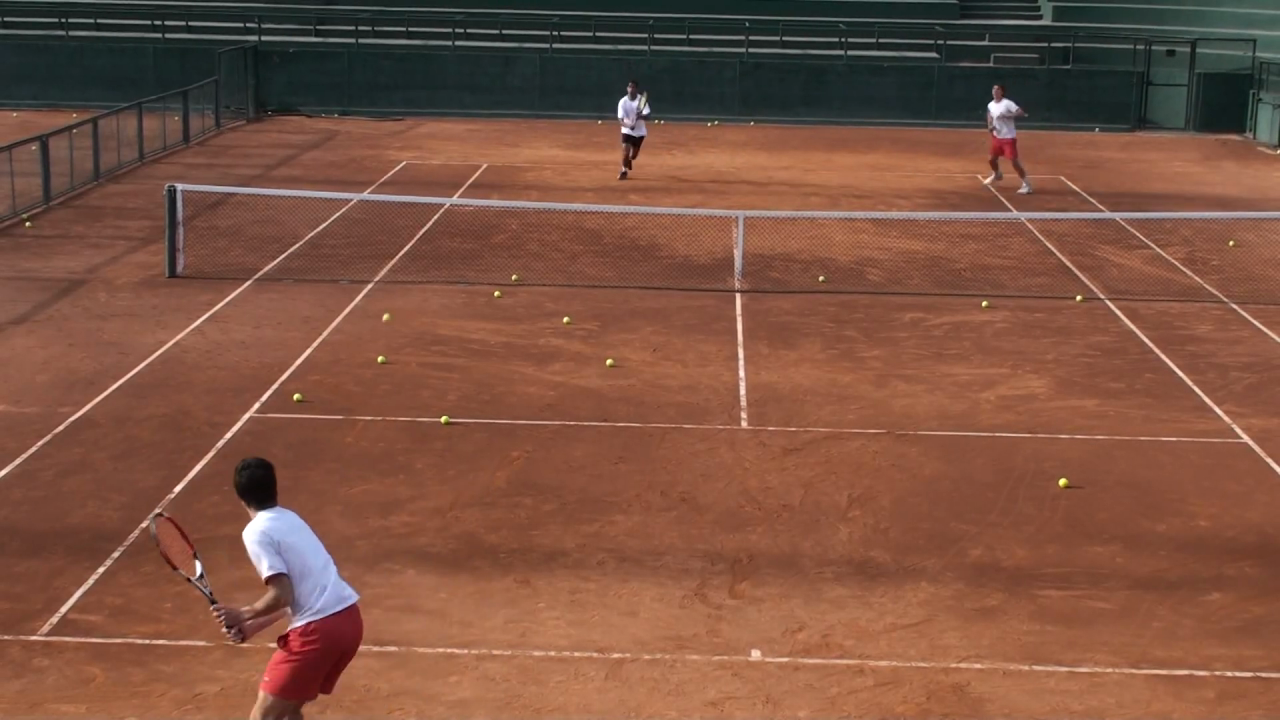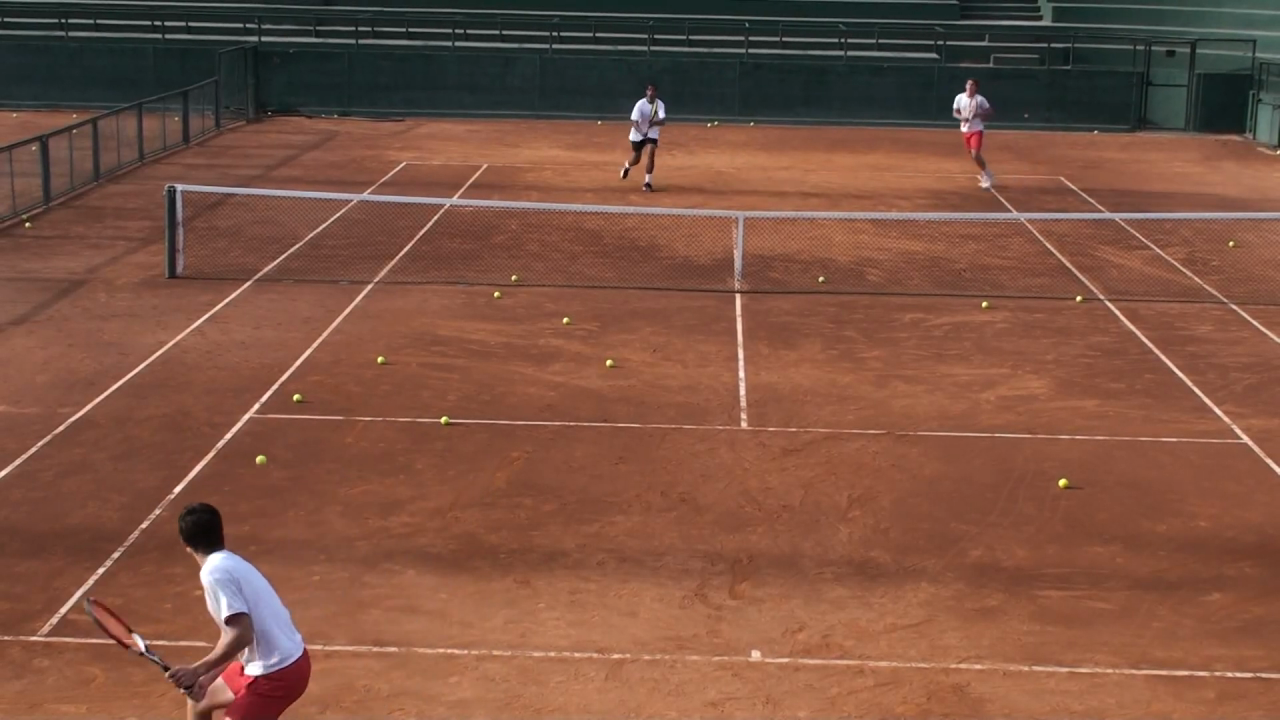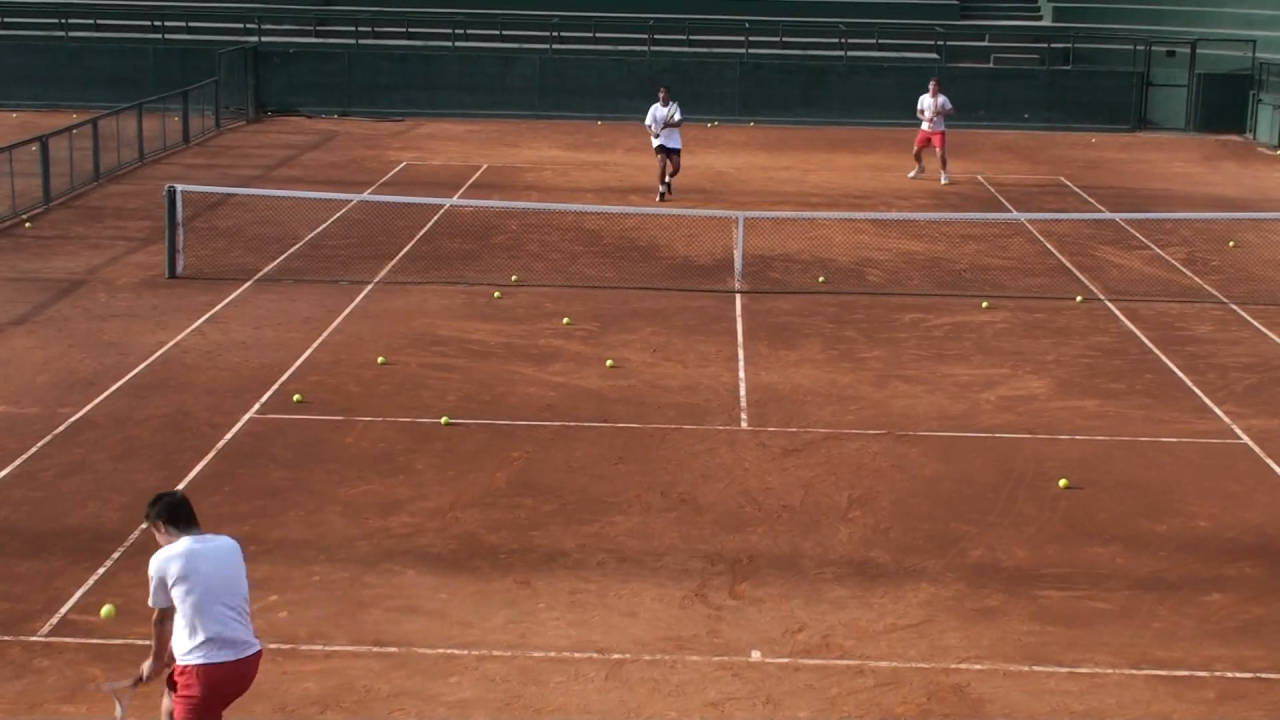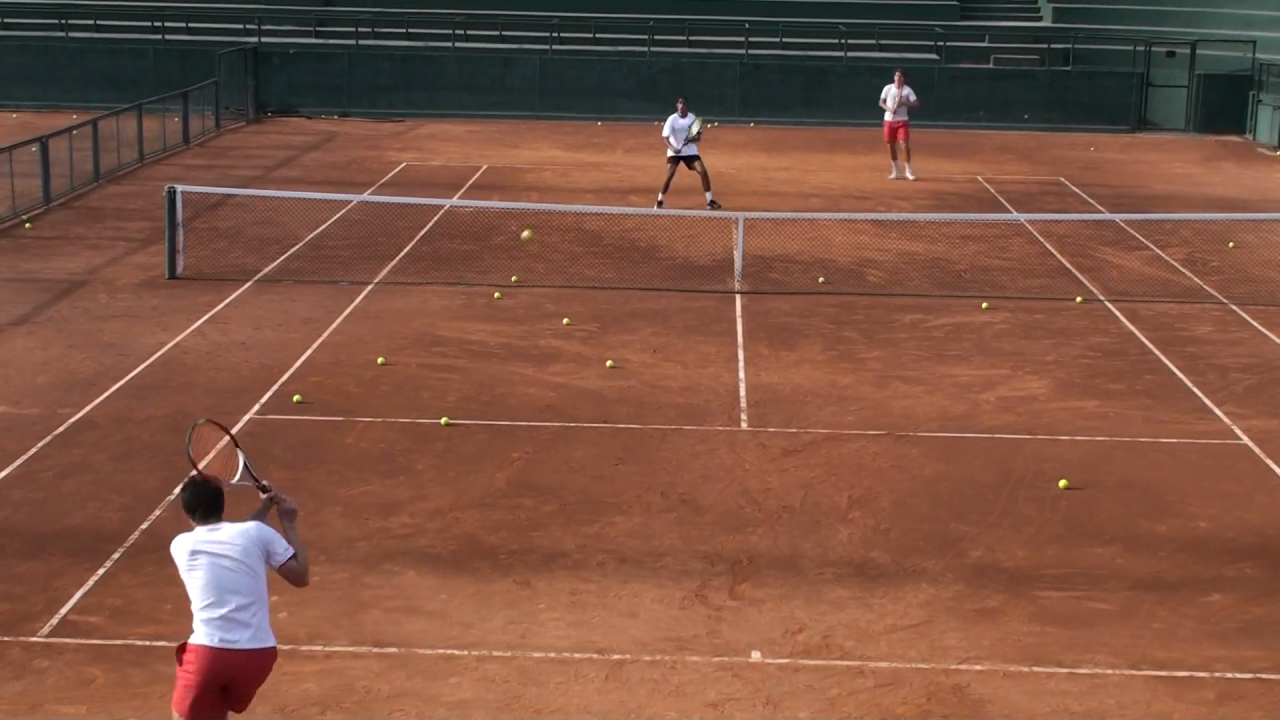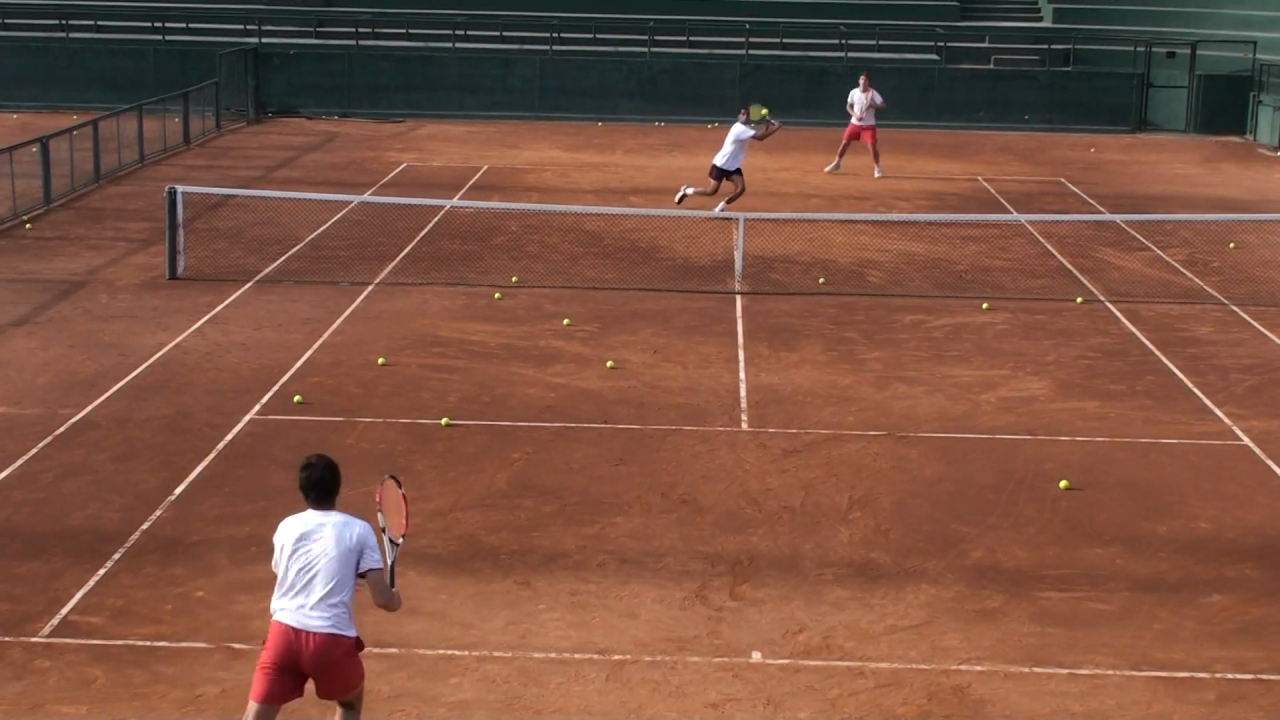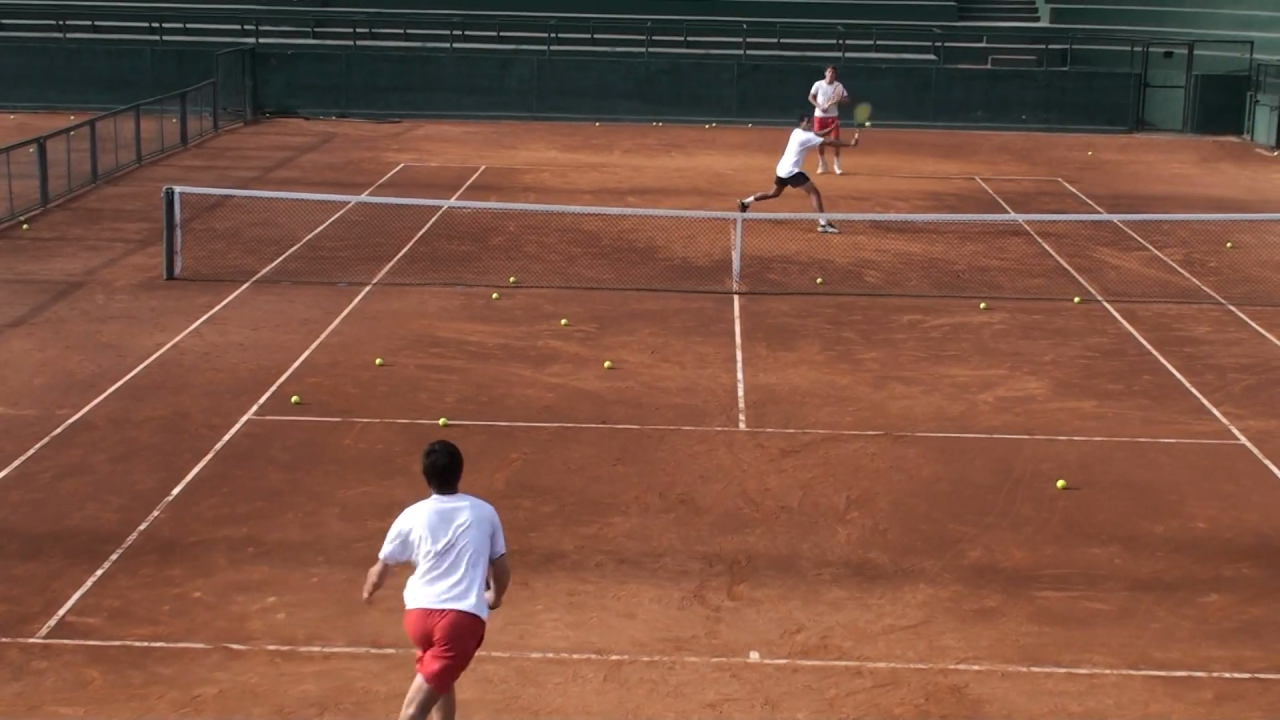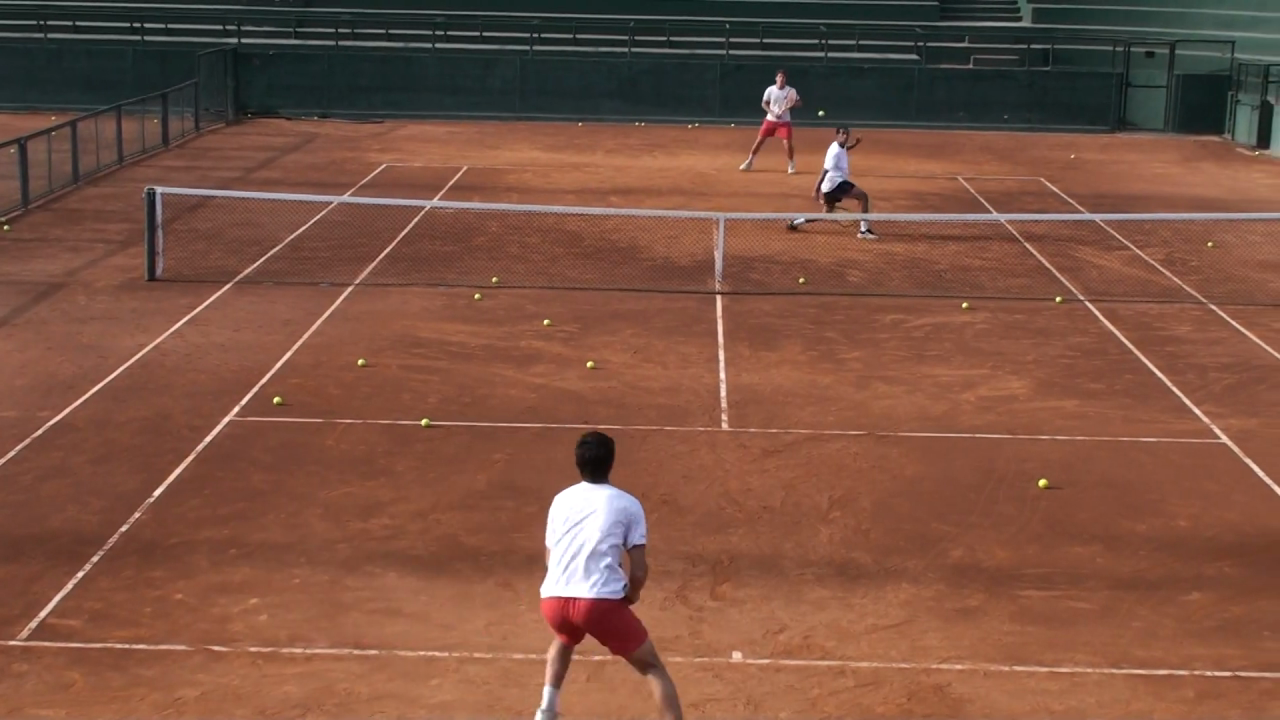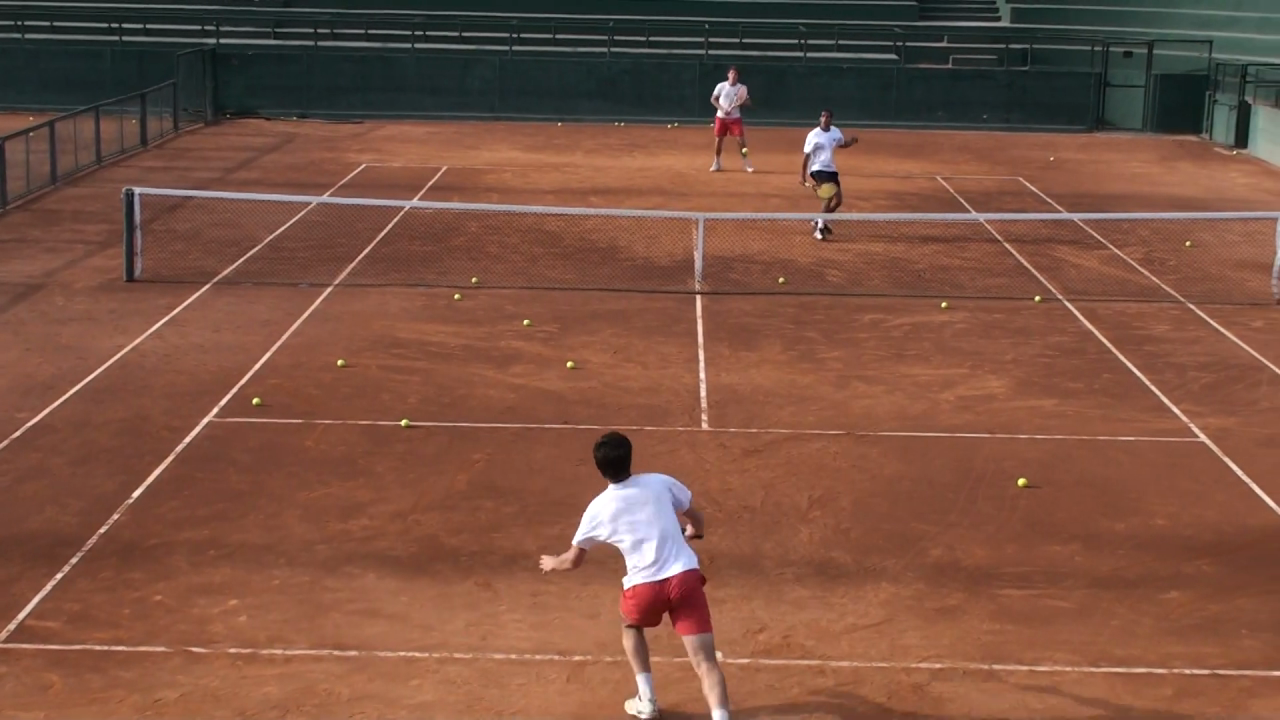
dt=0.3s
person 1, frame 1
left shoulder: (255, 533)
right shoulder: (291, 520)
left elbow: (282, 596)
left wrist: (243, 615)
right wrist: (252, 626)
left hip: (318, 630)
right hip: (348, 619)
person 1, frame 2
left shoulder: (214, 572)
right shoulder: (231, 564)
left elbow: (241, 633)
right elbow: (230, 633)
left wrist: (198, 670)
right wrist: (205, 676)
left hip: (275, 675)
right hip: (289, 662)
right knee: (198, 699)
person 1, frame 3
left shoulder: (163, 561)
right shoulder: (230, 546)
left elbow: (162, 620)
left wrist: (155, 661)
left hip: (207, 669)
right hip: (247, 659)
person 1, frame 4
left shoulder: (180, 546)
right shoulder: (257, 532)
right elbow: (300, 577)
left wrist: (261, 511)
right wrist: (289, 522)
left hip: (207, 652)
right hip: (257, 654)
person 1, frame 5
left shoulder: (286, 528)
right shoulder: (360, 531)
right elbow: (382, 598)
right wrist: (395, 600)
left hip: (285, 633)
right hip: (331, 640)
person 1, frame 6
left shoulder: (410, 516)
right shoulder: (485, 512)
left elbow: (379, 572)
right elbow: (502, 572)
left wrist: (368, 591)
right wrist: (496, 597)
left hip: (419, 612)
right hip: (463, 618)
left knee: (440, 680)
person 1, frame 7
left shoulder: (561, 501)
right shoulder: (628, 505)
right elbow: (639, 568)
right wrist: (633, 593)
left hip: (553, 600)
right hip: (600, 602)
left knee: (564, 640)
right knee: (653, 668)
person 1, frame 8
left shoulder: (598, 508)
right shoulder: (662, 482)
left elbow: (572, 561)
right elbow: (695, 517)
left wrist: (551, 563)
right wrist: (695, 530)
left hip: (645, 587)
right hip: (684, 578)
left knee: (631, 627)
right knee: (706, 662)
